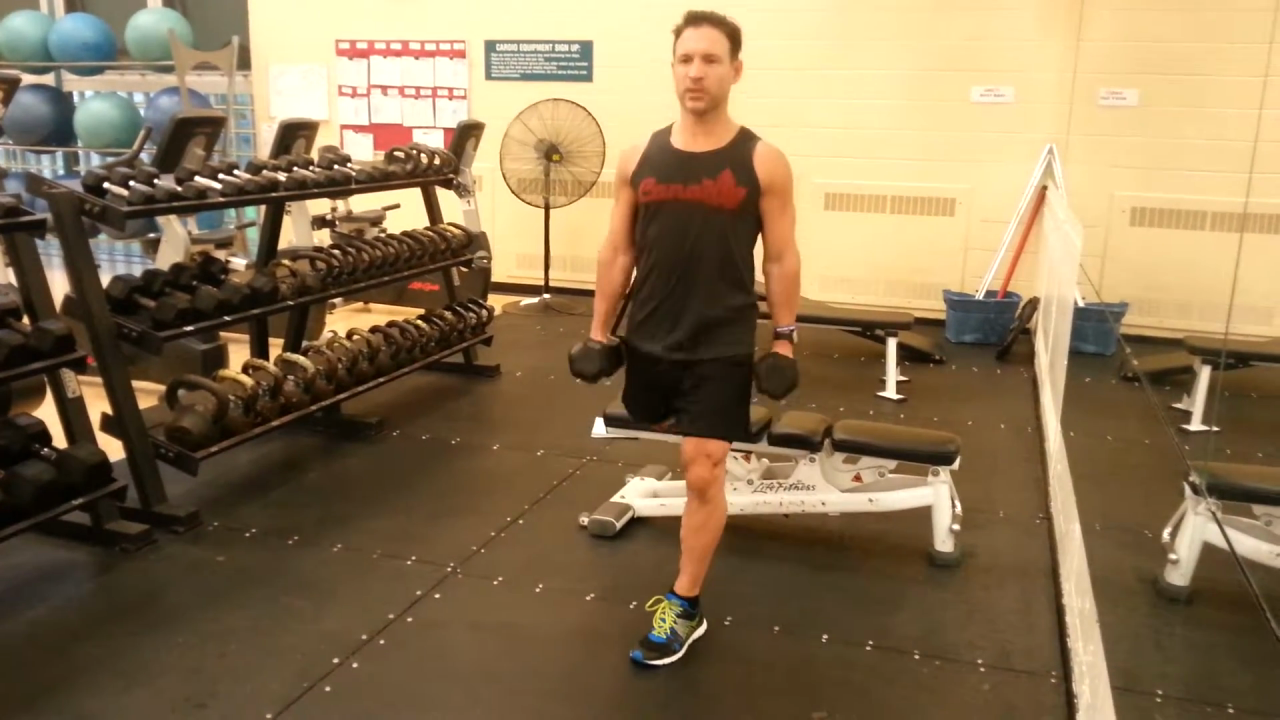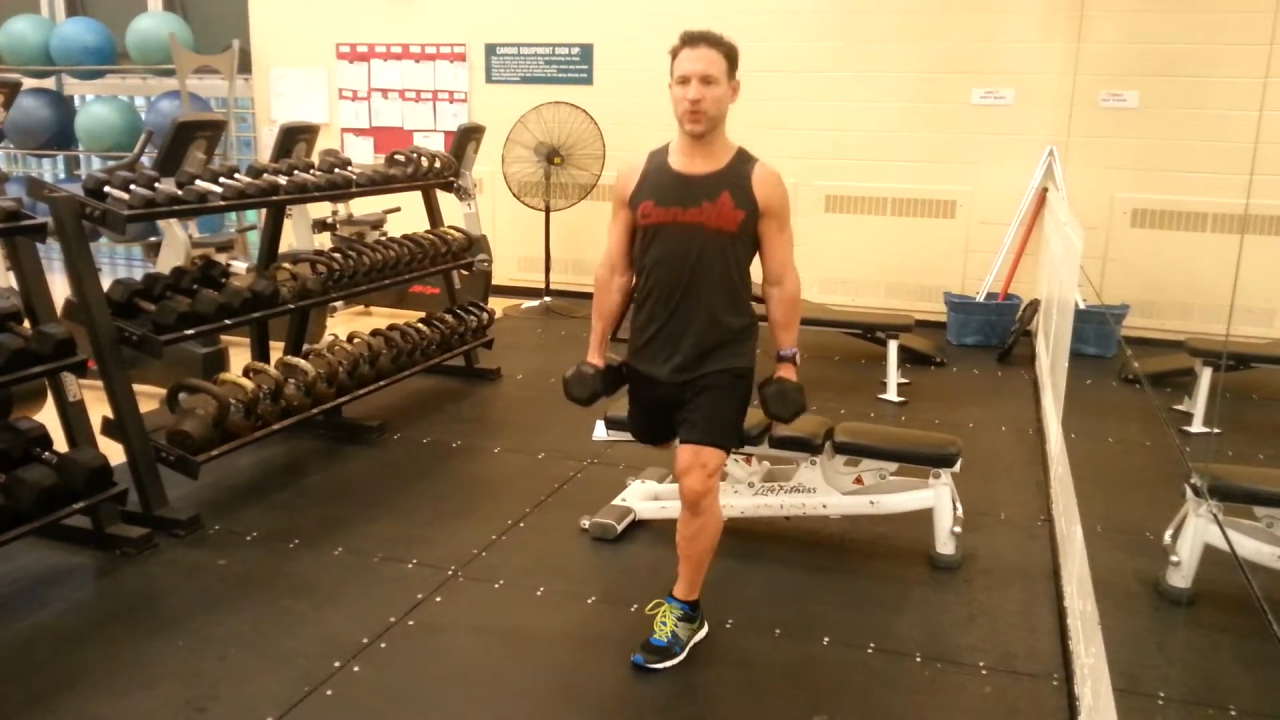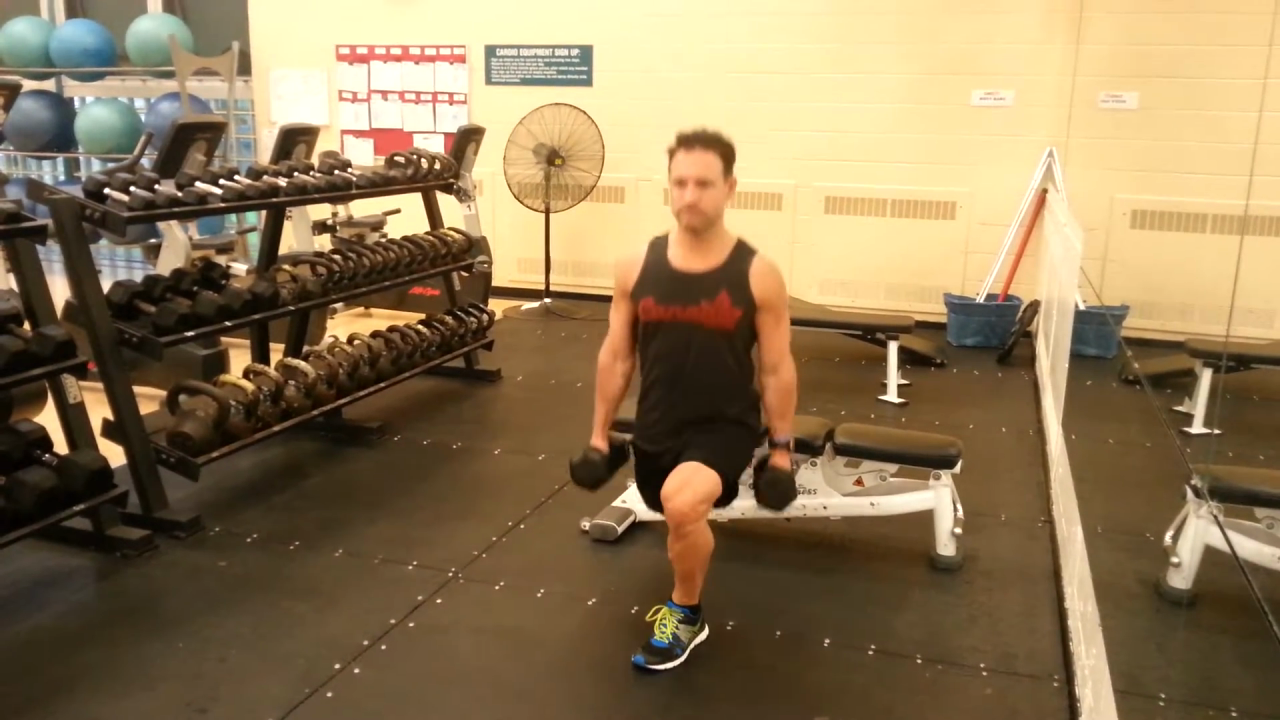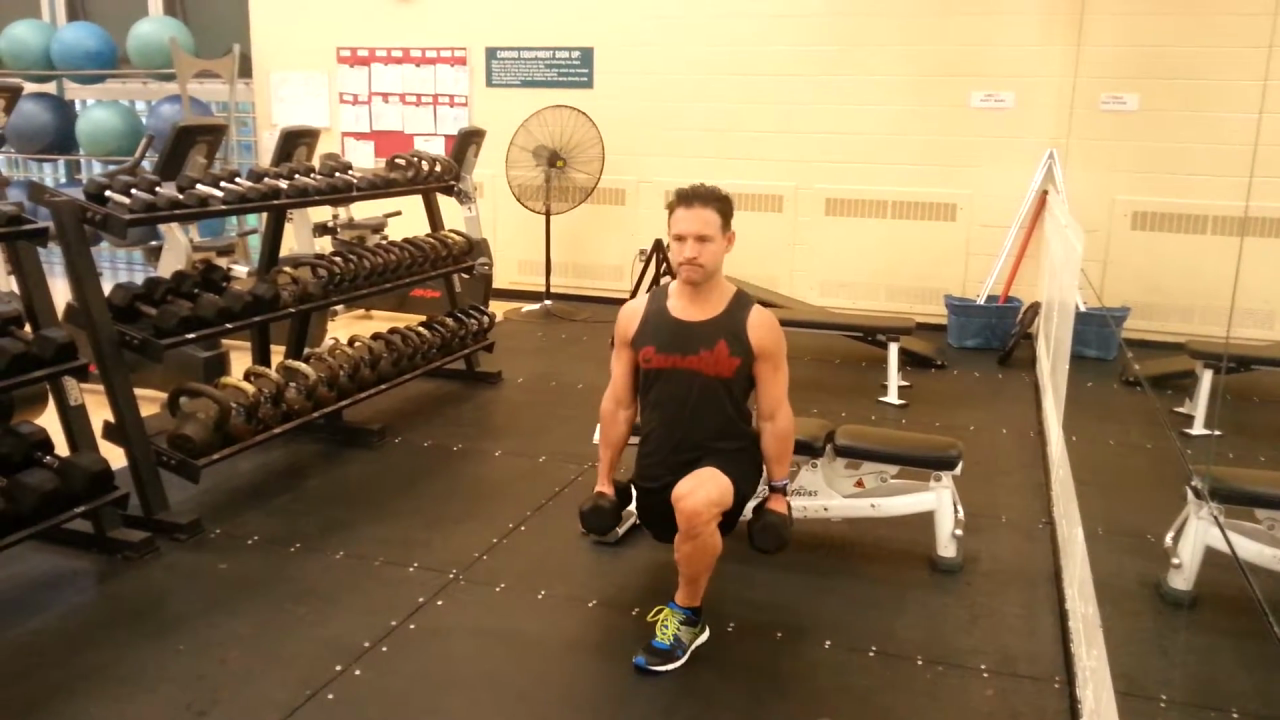
dt=0.4s
person 1, frame 1
left shoulder: (761, 161)
right shoulder: (640, 157)
left elbow: (782, 259)
right elbow: (617, 251)
left wrist: (784, 338)
right wrist: (599, 327)
left hip: (721, 345)
right hip: (649, 336)
left knee: (703, 474)
right knee: (675, 440)
left ankle: (685, 607)
person 1, frame 2
left shoulder: (759, 183)
right shoulder: (637, 178)
left elbow: (781, 281)
right elbow: (614, 272)
left wrist: (787, 361)
right wrist: (596, 349)
left hip: (721, 360)
right hip: (651, 355)
left knee: (695, 482)
right knee: (674, 451)
left ankle: (685, 611)
person 1, frame 3
left shoulder: (758, 275)
right shoulder: (637, 267)
left elbow: (778, 369)
right elbow: (616, 356)
left wrist: (781, 445)
right wrist: (600, 431)
left hip: (725, 425)
right hip: (657, 425)
left knee: (682, 504)
right knee: (671, 504)
left ankle: (685, 615)
person 1, frame 4
left shoulder: (757, 325)
right shoulder: (636, 315)
left elbow: (775, 417)
right elbow: (618, 403)
left wrist: (778, 491)
right wrist: (604, 477)
left hip: (727, 456)
right hip: (657, 462)
left knee: (693, 505)
left ankle: (687, 617)
